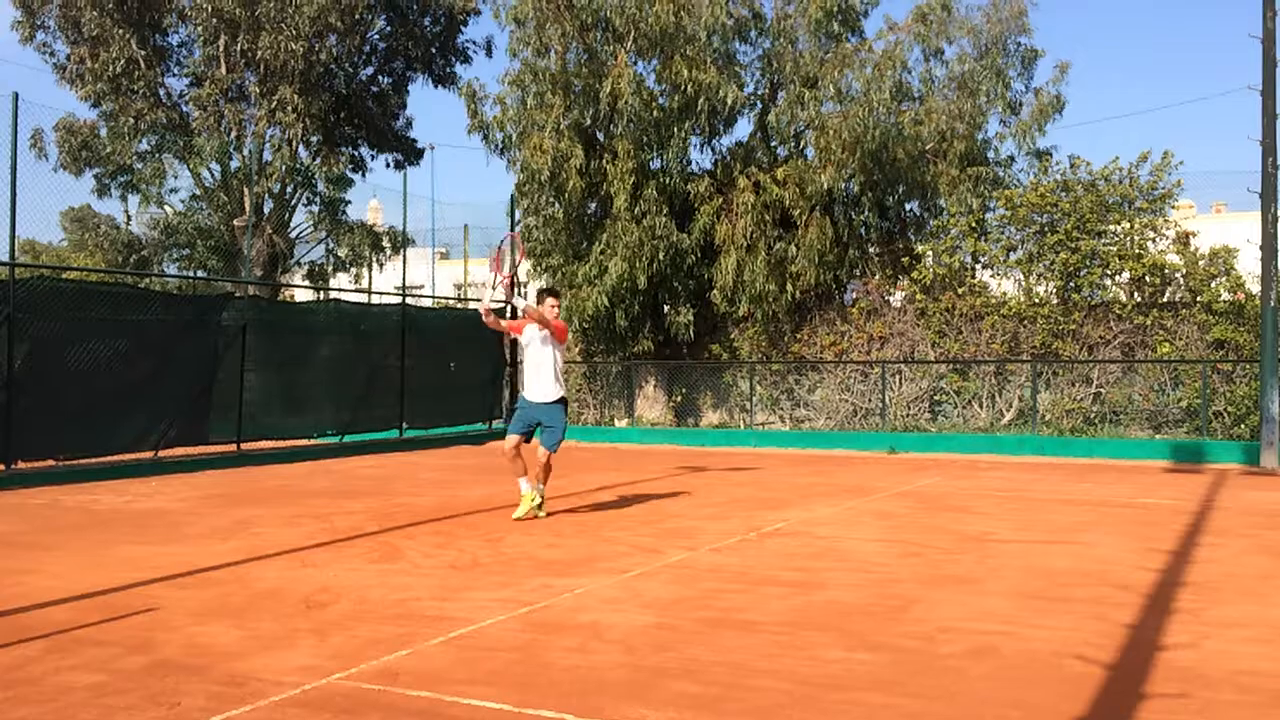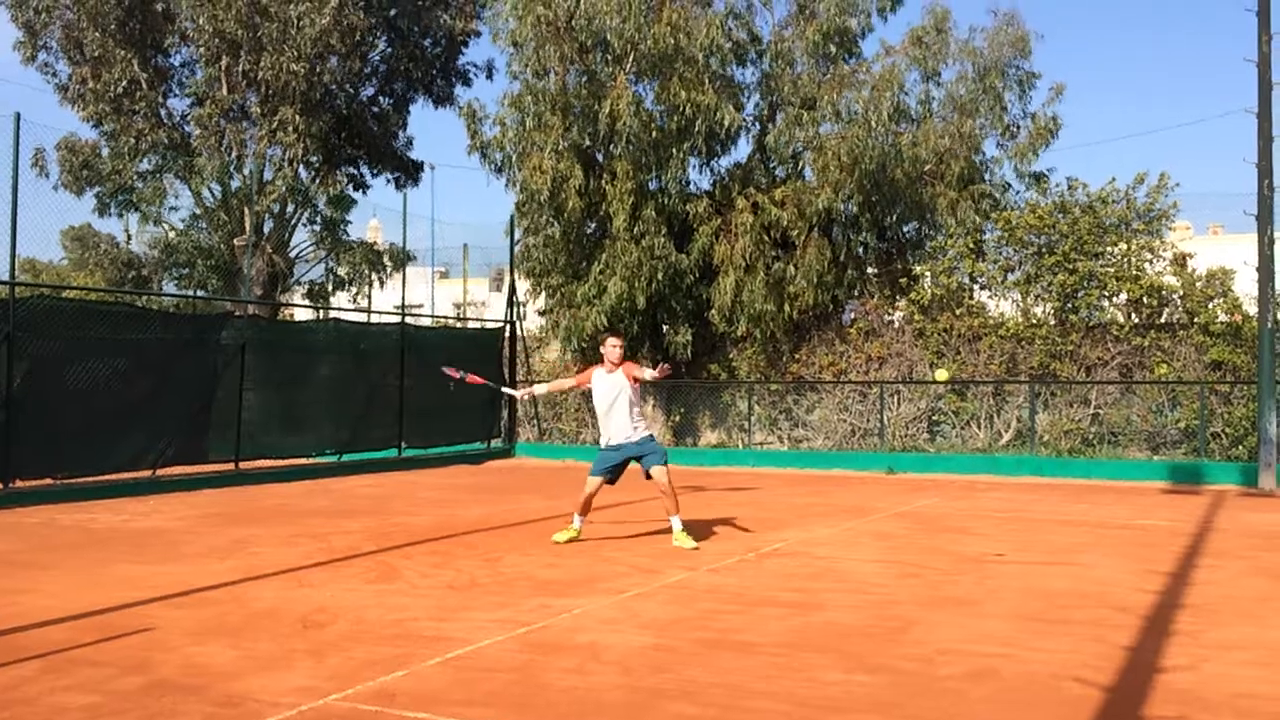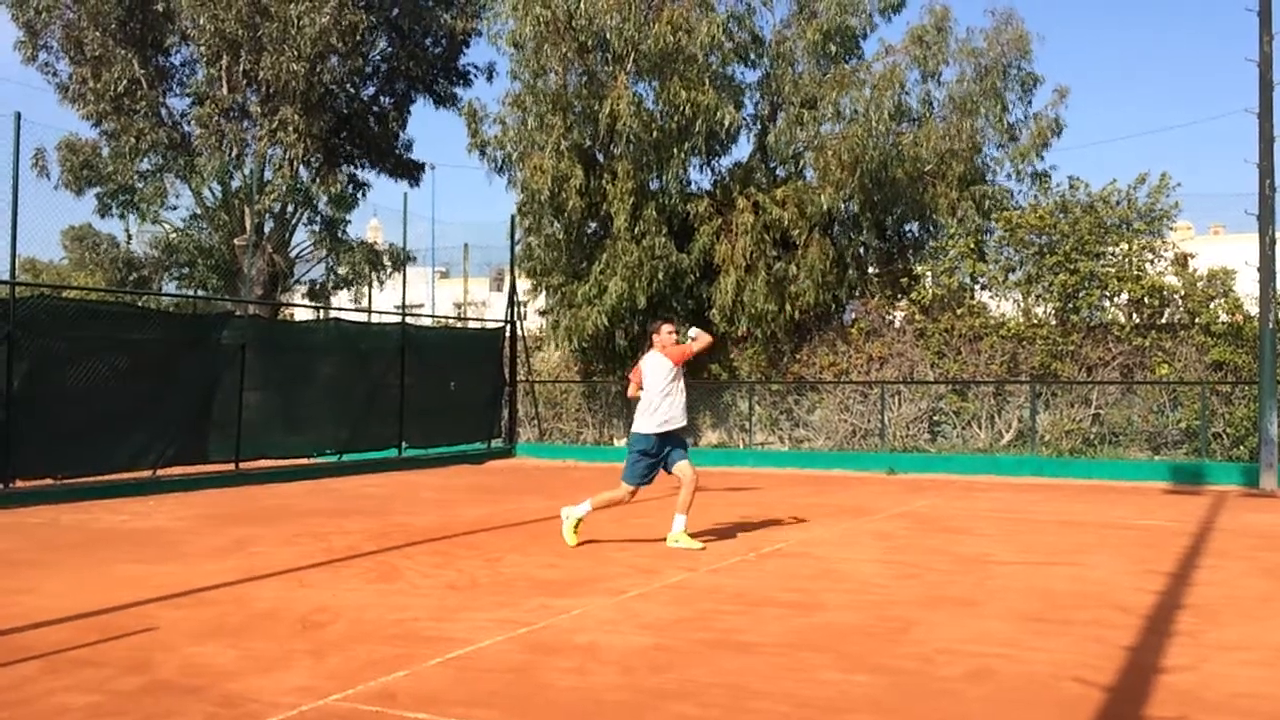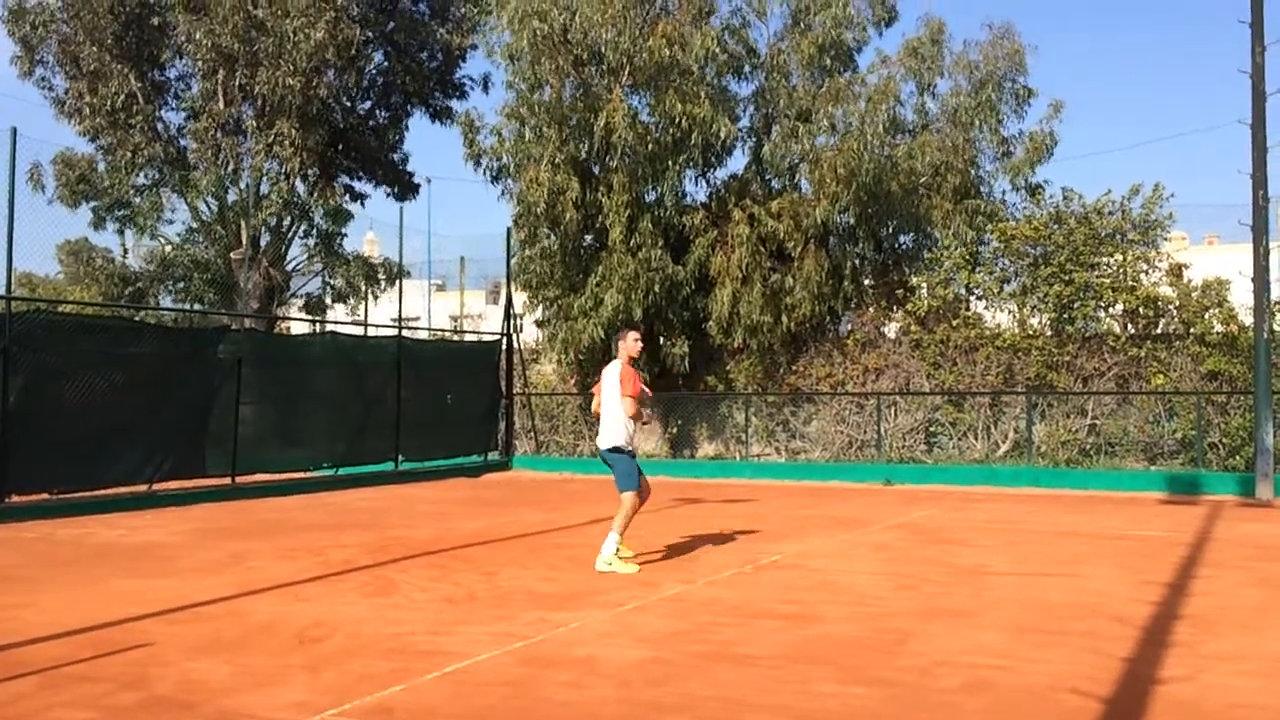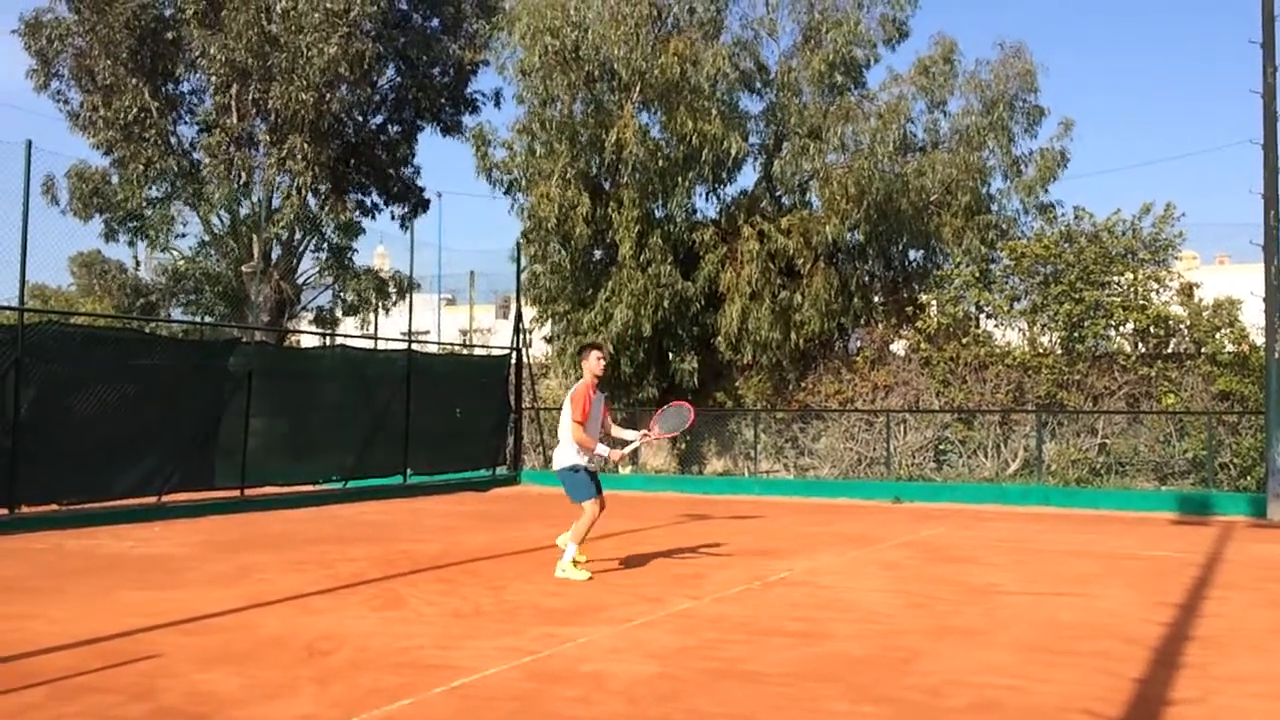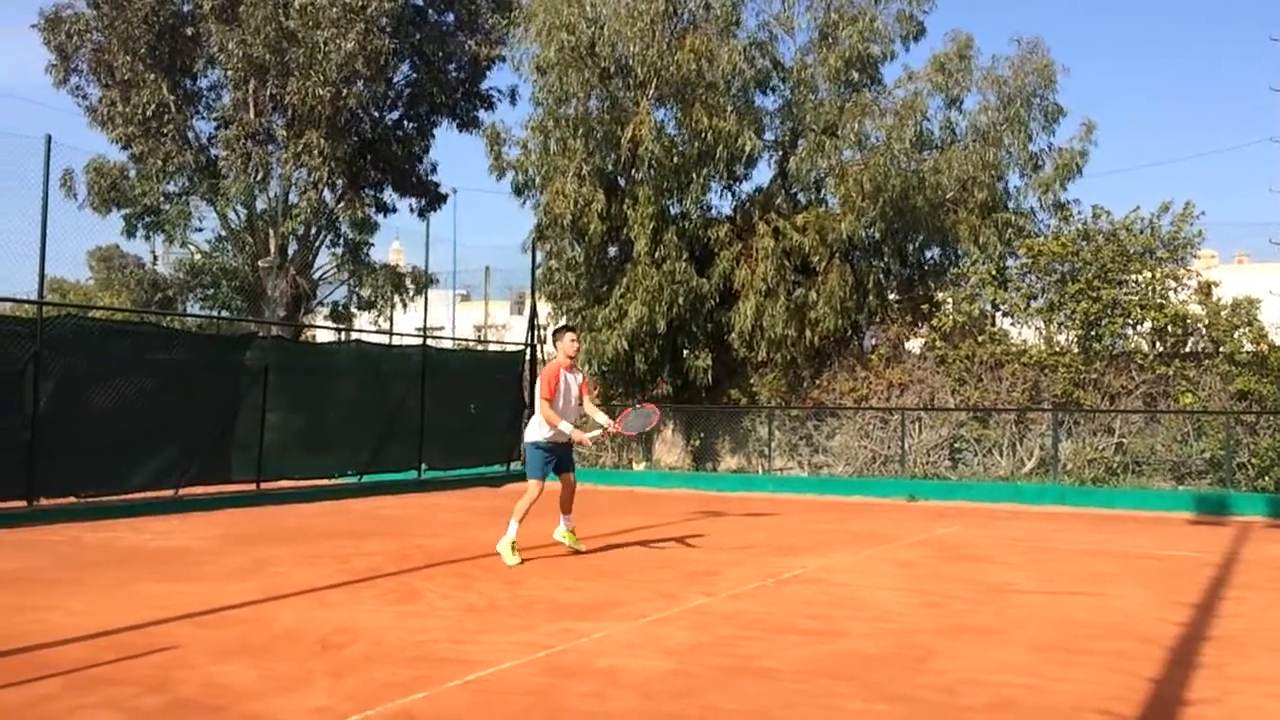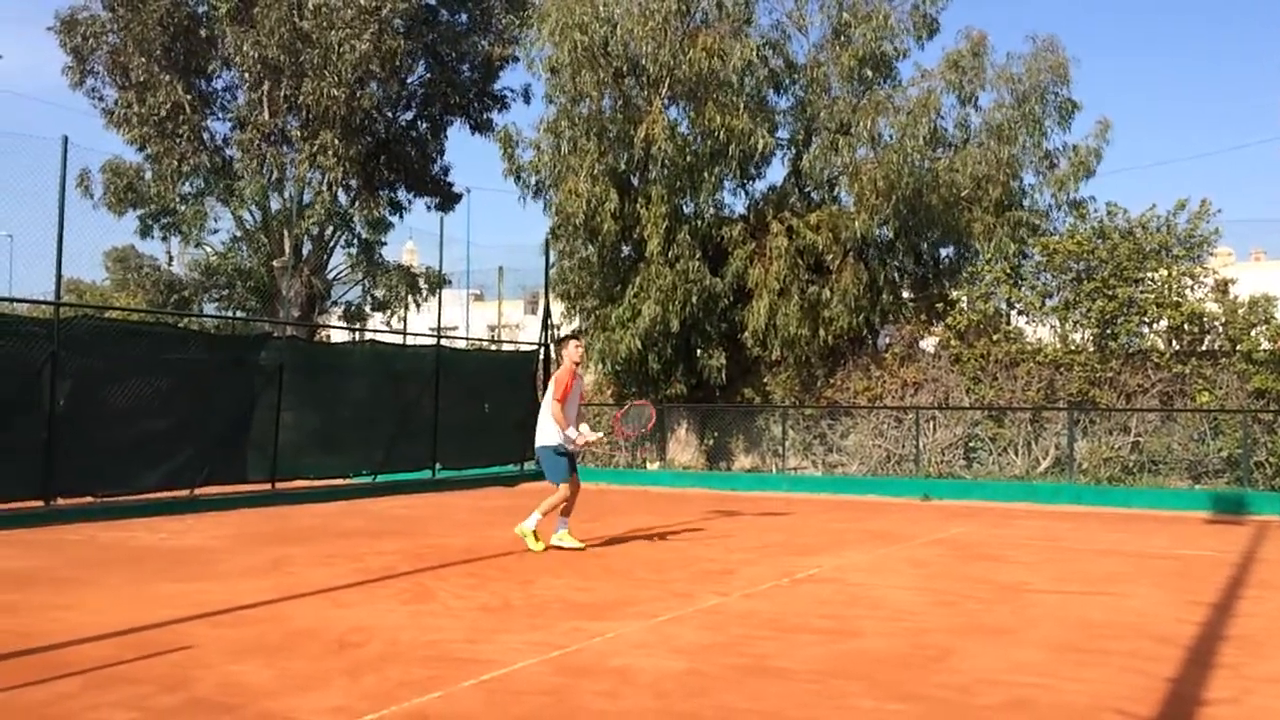
dt=0.5s
person 1, frame 1
left shoulder: (560, 328)
right shoulder: (525, 325)
left elbow: (542, 321)
right elbow: (497, 324)
left wrist: (514, 296)
right wrist: (488, 313)
left hip: (553, 403)
right hip: (528, 400)
left knee: (542, 458)
right knee: (510, 446)
left ankle: (538, 497)
right ankle: (528, 495)
person 1, frame 2
left shoulder: (627, 368)
right shoulder: (594, 374)
left elbow: (643, 374)
right elbow: (568, 383)
left wrist: (654, 373)
right wrist: (534, 389)
left hip: (640, 439)
right hip: (611, 444)
left knee: (664, 482)
right knee: (589, 489)
left ankle: (679, 532)
right ankle: (574, 527)
person 1, frame 3
left shoulder: (645, 360)
right shoulder: (670, 355)
left elbow: (631, 393)
right elbow: (706, 341)
right wrist: (696, 332)
left hip: (667, 435)
right hip: (646, 437)
left knee: (690, 477)
right knee: (626, 493)
left ankle: (677, 534)
right ankle: (574, 515)
person 1, frame 4
left shoulder: (608, 370)
right shoulder: (627, 371)
left elbow: (596, 408)
right elbow: (631, 411)
right wrist: (642, 413)
left hip: (616, 444)
right hip: (617, 445)
left knee: (644, 490)
right knee: (630, 501)
left ankle: (613, 545)
right ankle: (606, 557)
person 1, frame 5
left shoulder: (598, 394)
right shoulder: (580, 392)
left elbow: (608, 428)
right elbow: (576, 434)
left wrist: (635, 434)
right wrist: (606, 451)
left hip: (584, 461)
right hip: (570, 462)
left knee: (598, 506)
right knee: (591, 510)
left ankle: (568, 539)
right ankle: (566, 563)
person 1, frame 6
left shoulder: (578, 374)
right shoulder: (551, 371)
left elbow: (587, 404)
right elbow: (544, 409)
left wrist: (606, 420)
right wrist: (572, 430)
left hip: (562, 440)
right hip: (539, 439)
left knee: (569, 484)
right knee: (534, 490)
left ankle: (565, 530)
right ankle: (508, 541)
person 1, frame 7
left shoulder: (577, 379)
right shoulder: (563, 376)
right elbow: (556, 412)
left wrist: (586, 432)
right wrist: (575, 435)
left hip: (564, 443)
right hip: (550, 443)
left knee: (575, 487)
right knee: (563, 492)
left ankle: (561, 534)
right ankle: (528, 527)
